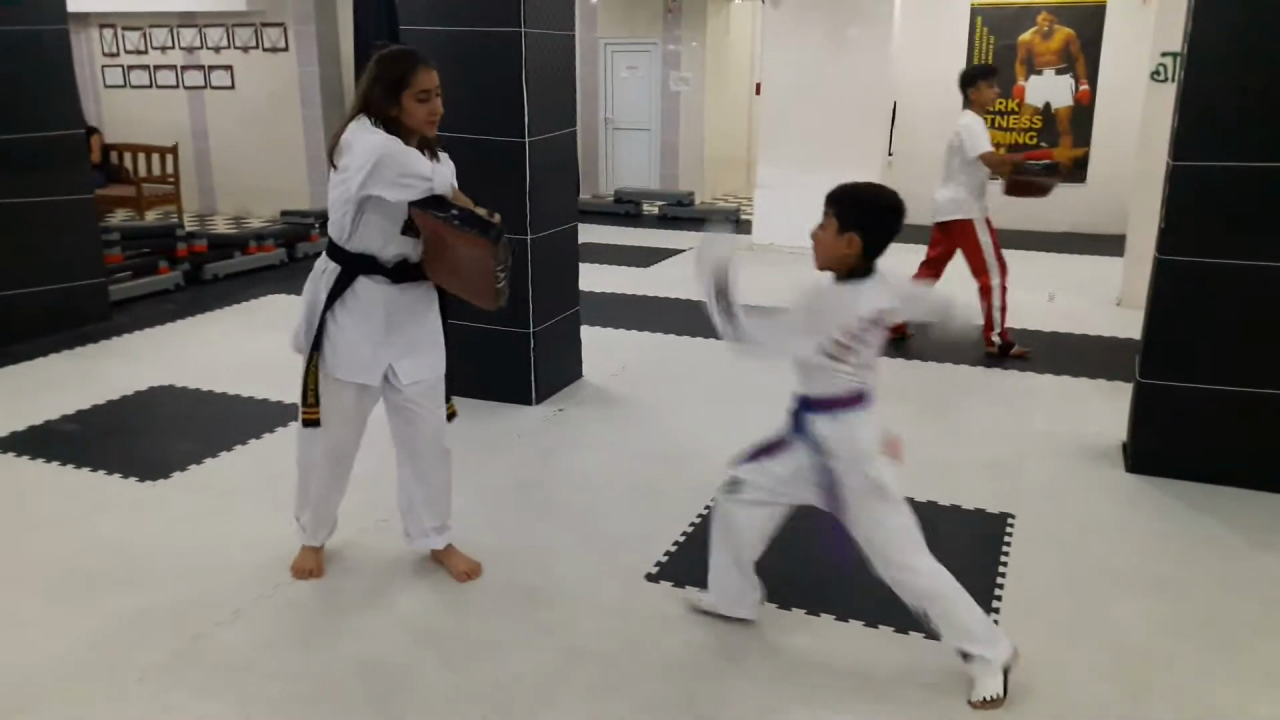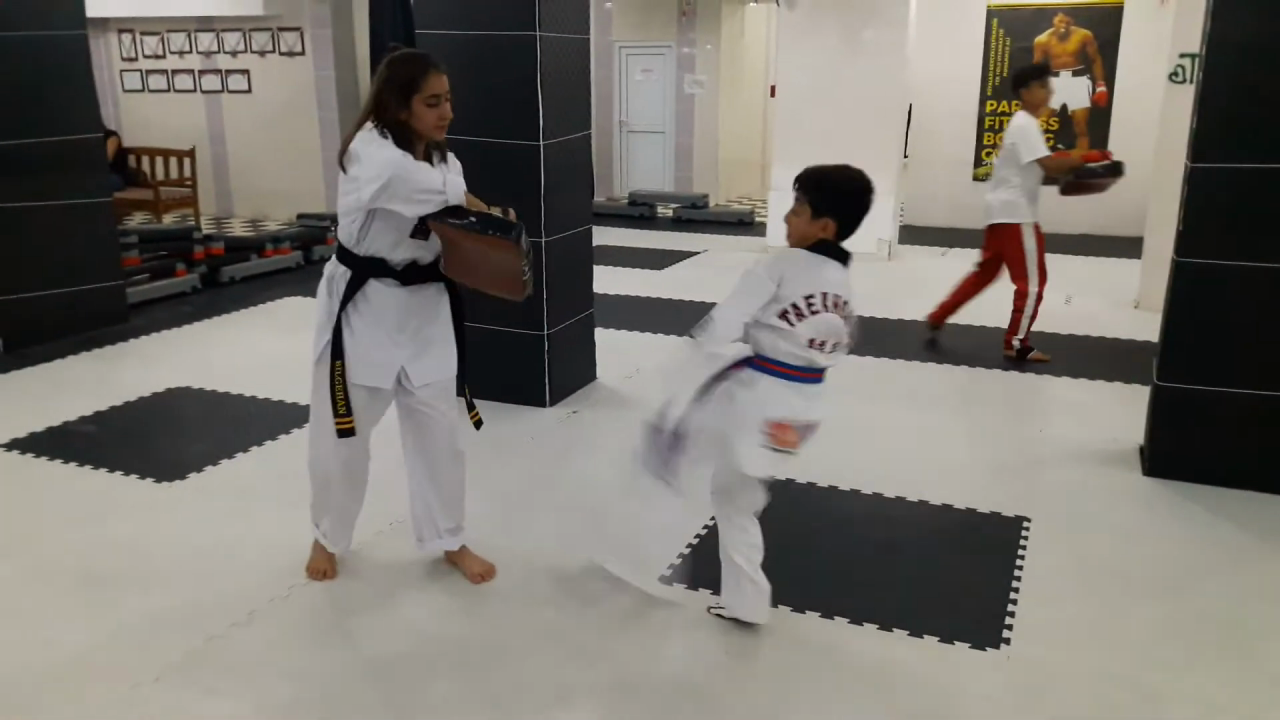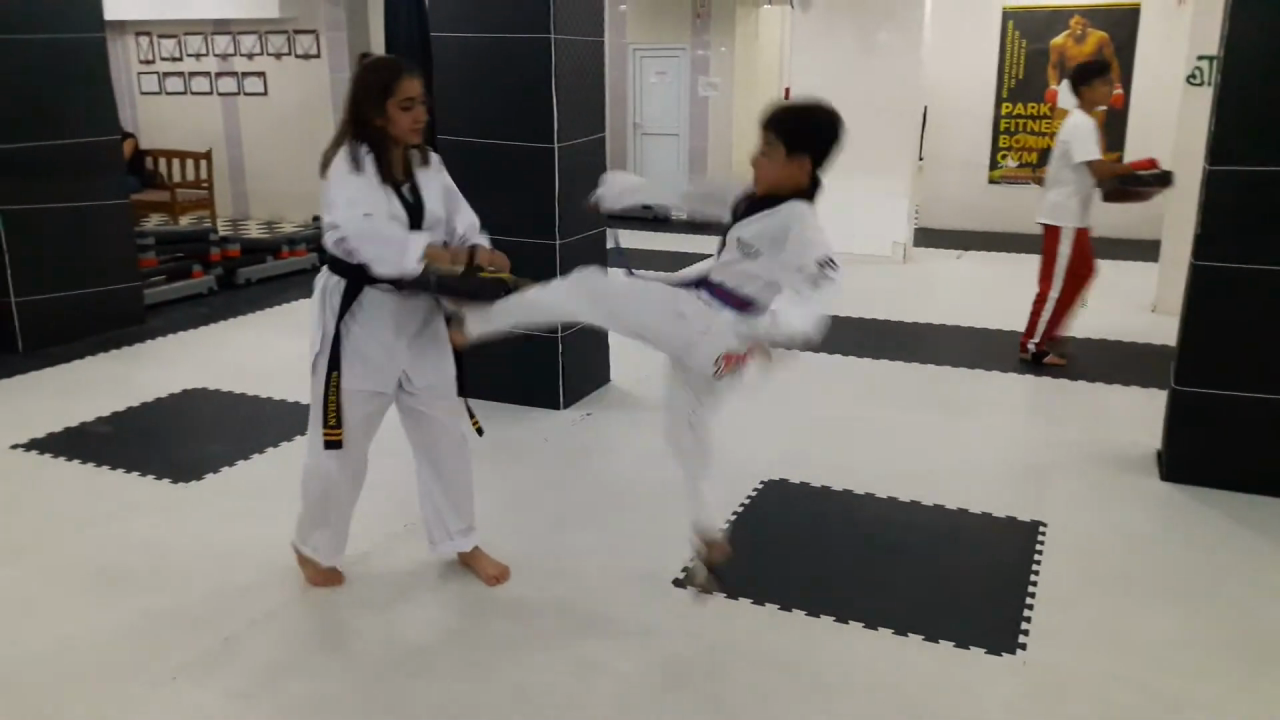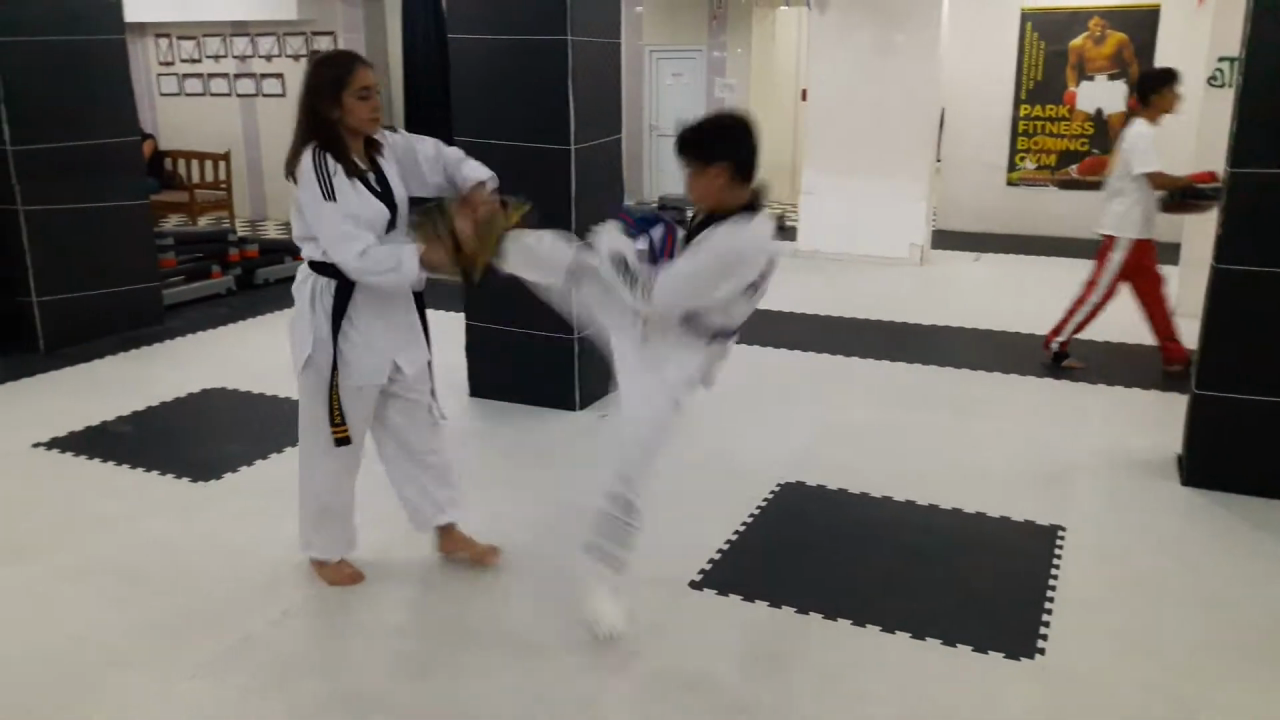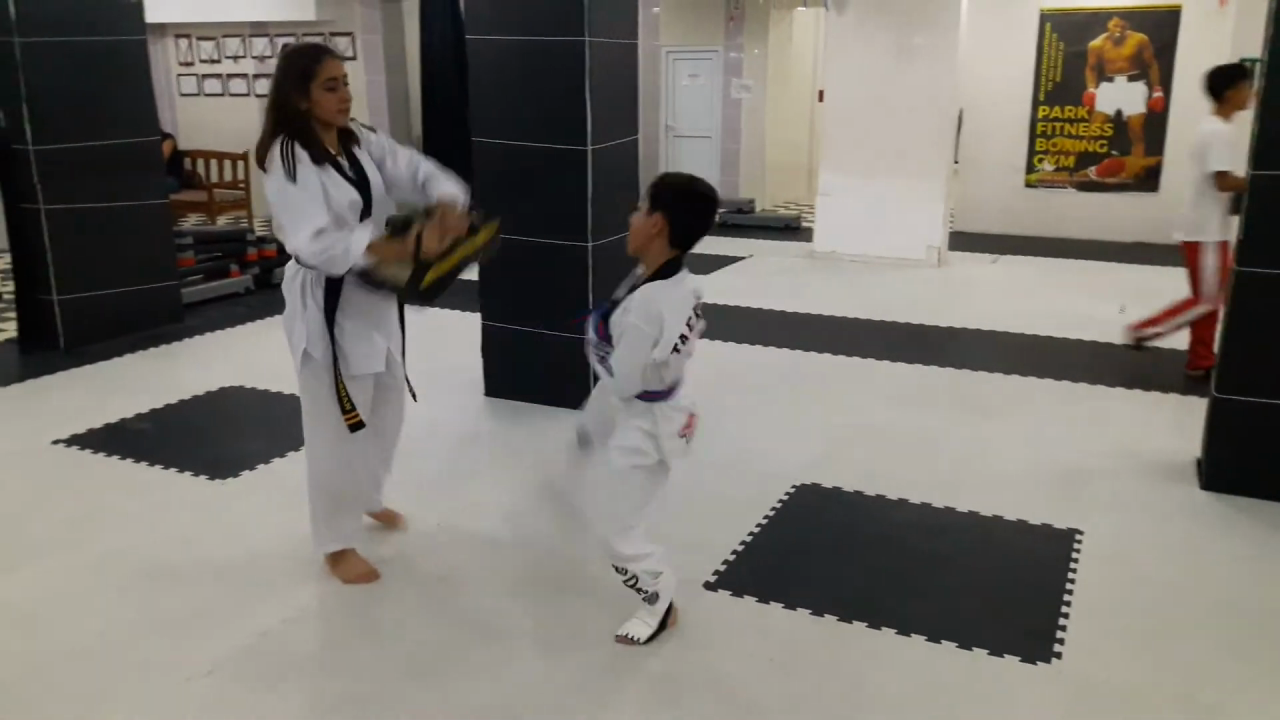
dt=0.2s
person 1, frame 1
left shoulder: (436, 159)
right shoulder: (361, 138)
right elbow: (385, 158)
right wrist: (448, 191)
left hip: (412, 305)
right hip: (350, 304)
left knee: (426, 431)
right knee: (330, 431)
left ankle: (435, 539)
right ankle: (313, 536)
person 1, frame 2
left shoulder: (445, 163)
right shoulder: (371, 145)
right elbow: (392, 177)
right wrist: (462, 200)
left hip: (424, 307)
right hip: (363, 308)
left knee: (440, 430)
right knee: (343, 435)
left ankle: (449, 540)
right ankle: (327, 537)
person 1, frame 3
left shoulder: (426, 163)
right shoulder: (352, 162)
left elbow: (462, 224)
right elbow: (364, 230)
left wrist: (481, 253)
right wrist: (432, 254)
left hip: (416, 312)
right hip: (356, 314)
left knee: (445, 434)
right knee: (340, 441)
left ankle: (464, 544)
right ankle: (313, 546)
person 1, frame 4
left shoulder: (386, 146)
right shoulder: (316, 167)
left elbow: (445, 162)
right elbow: (353, 251)
left wrist: (475, 187)
right wrist: (425, 258)
left hip: (391, 305)
right hip: (336, 310)
left knee: (415, 418)
right knee: (335, 433)
left ankle: (445, 529)
right ankle: (325, 547)
person 1, frame 5
left shoulder: (361, 142)
right shoulder: (286, 159)
left elbow: (419, 174)
right elbow: (311, 240)
left wrist: (447, 204)
right wrist: (377, 247)
left hip: (375, 289)
right hip: (326, 300)
left knee: (385, 407)
right knee: (338, 422)
left ankle: (363, 497)
right ankle: (338, 543)
person 2, frame 1
left shoulder: (832, 301)
right shoulder: (883, 286)
left elbow: (746, 332)
right elbow: (931, 303)
left wrist: (718, 282)
left hip: (835, 443)
right hip: (814, 436)
left knee: (902, 562)
right knee: (737, 499)
left ankle: (988, 653)
right ankle: (732, 597)
person 2, frame 2
left shoulder: (780, 268)
right shoulder: (840, 281)
left elbow: (719, 329)
left hip: (755, 399)
right hip: (800, 408)
left knee: (667, 437)
right knee: (731, 496)
right ankle: (745, 602)
person 2, frame 3
left shoulder: (800, 227)
right shoulder: (766, 197)
left elbow: (816, 293)
right elbow: (704, 198)
left wrist: (784, 325)
right wrist: (637, 189)
left hip: (703, 328)
left knee: (590, 286)
right knee: (686, 427)
left ankle: (481, 321)
right ankle: (707, 529)
person 2, frame 4
left shoulder: (734, 246)
right shoulder: (731, 219)
left elbow: (655, 295)
left wrist: (609, 255)
left hip: (676, 362)
right hip: (651, 326)
left knee: (626, 473)
right knee: (569, 265)
left ankle: (605, 576)
right ankle: (503, 248)
person 2, frame 5
left shoulder: (653, 301)
right shoulder: (672, 284)
left elbow: (620, 376)
left wrist: (598, 342)
left hip: (646, 425)
right hip: (639, 404)
left knee: (620, 533)
right knee: (591, 425)
left ankle: (659, 605)
person 3, frame 1
left shoulder: (968, 122)
right shoulder: (972, 123)
left elbow: (985, 167)
right elbow: (991, 159)
left wrist: (1015, 167)
right wrist: (1030, 156)
left hip: (948, 208)
right hip: (965, 210)
left knee: (930, 268)
right knee: (992, 272)
left ankle: (898, 323)
right ankle: (996, 339)
person 3, frame 2
left shoulder: (1023, 123)
right shoulder: (1027, 125)
left elbow: (1040, 169)
right elbow: (1049, 164)
left wrist: (1074, 164)
right wrist: (1086, 157)
left hip: (1003, 211)
right hip: (1015, 213)
left knee: (985, 271)
right knee: (1032, 279)
left ankle: (937, 318)
right ankle: (1016, 343)
person 3, frame 3
left shoulder: (1078, 121)
right shoulder: (1081, 124)
right elbow: (1098, 169)
left wrist: (1123, 173)
right wrist: (1139, 165)
left hip: (1068, 216)
right hip: (1065, 217)
left knee: (1081, 274)
right knee: (1057, 282)
left ankle: (1046, 332)
right ankle: (1033, 345)
person 3, frame 4
left shoulder: (1141, 130)
right shoulder: (1143, 134)
right elbow: (1157, 180)
left wrist: (1184, 185)
right wrist: (1195, 179)
left hip: (1138, 228)
right hip: (1125, 229)
left knee: (1151, 287)
right knee: (1100, 289)
left ankle: (1173, 354)
right ankle: (1057, 343)
person 3, frame 5
left shoulder: (1210, 127)
right shoulder: (1219, 132)
right elbow: (1223, 181)
left wrist: (1246, 186)
left hip: (1207, 229)
right hip: (1206, 231)
left knee: (1212, 294)
right knee: (1208, 298)
left ankle: (1201, 360)
right ankle: (1144, 331)
